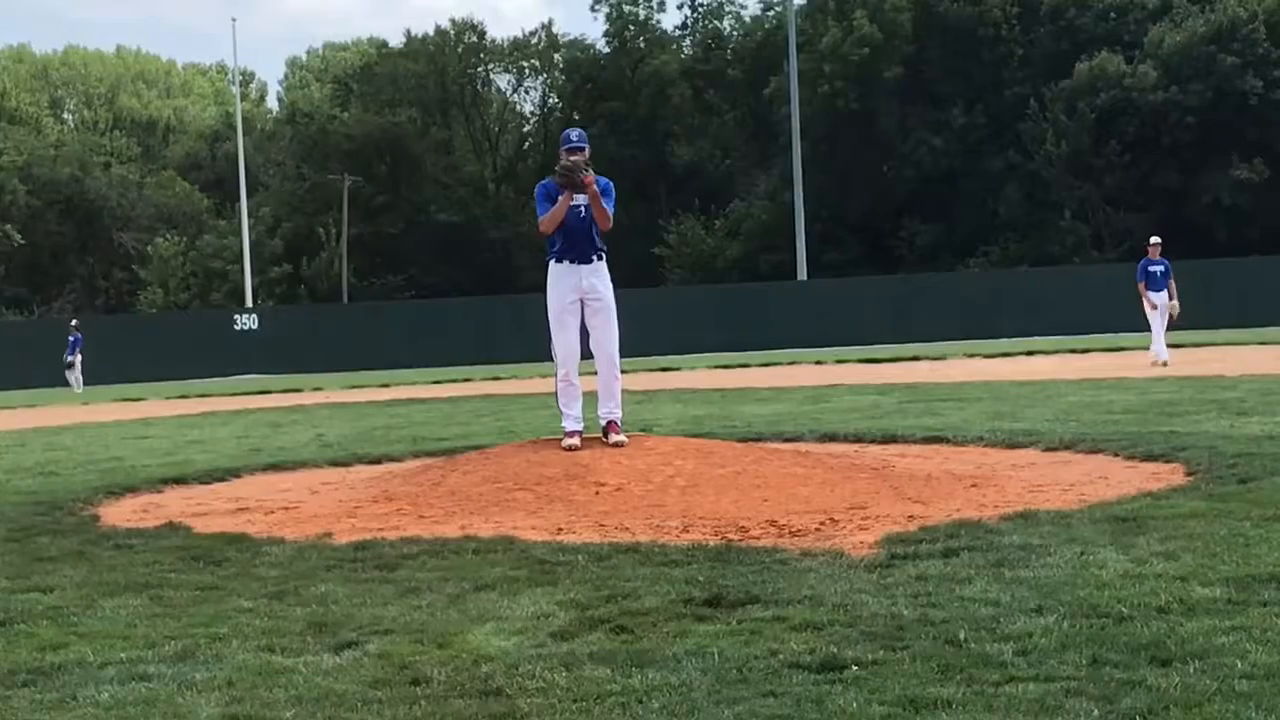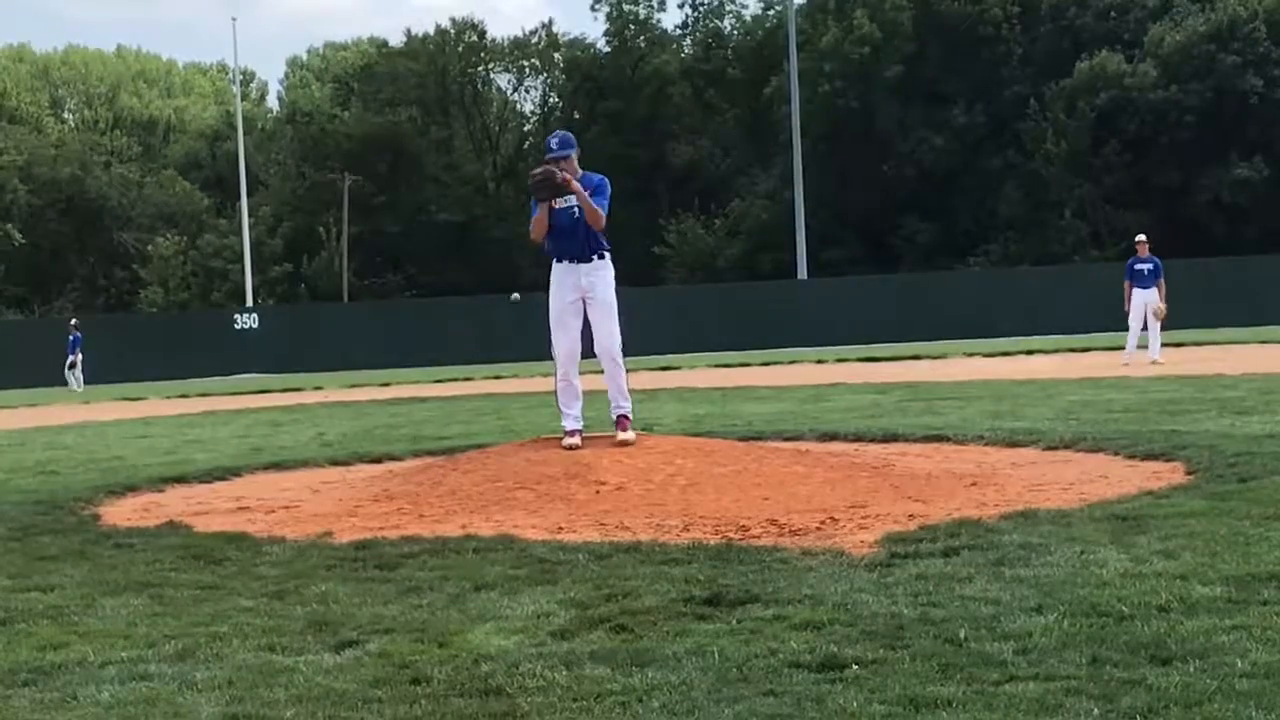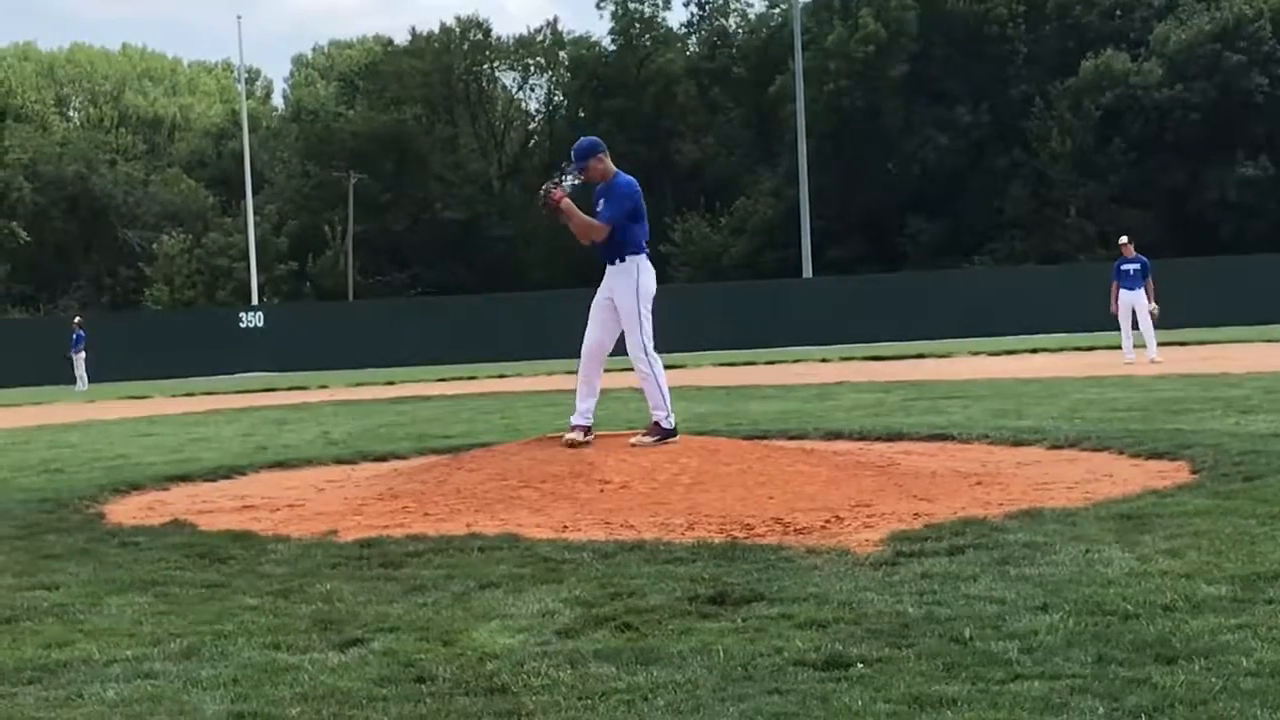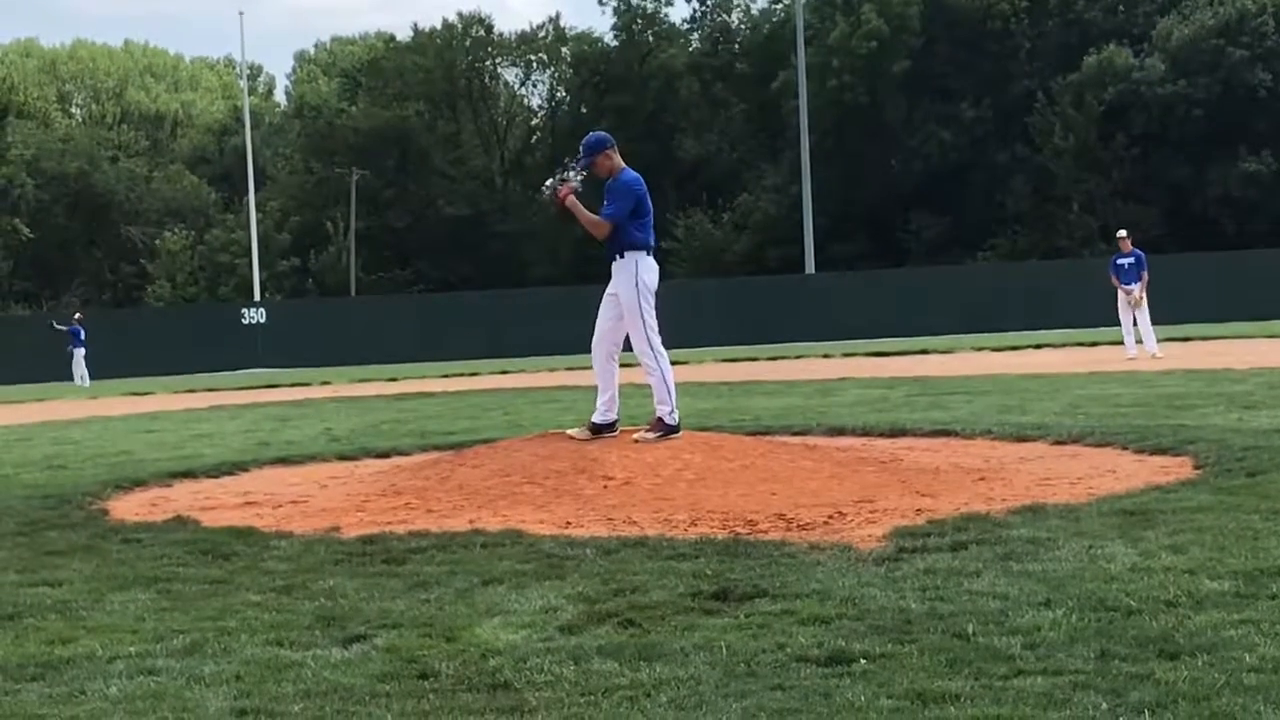
dt=0.5s
person 1, frame 1
left shoulder: (603, 185)
right shoulder: (547, 188)
left elbow: (606, 224)
right elbow: (545, 227)
left wrist: (593, 193)
right wrist: (567, 194)
left hip: (596, 271)
right hip: (561, 273)
left knee: (607, 350)
right knee: (565, 355)
left ankle: (611, 421)
right ankle: (572, 425)
person 1, frame 2
left shoulder: (597, 183)
left elbow: (599, 222)
right elbow: (536, 235)
left wrist: (578, 191)
right wrist: (545, 200)
left hip: (597, 269)
right hip: (562, 273)
left knee: (609, 346)
right knee: (564, 354)
left ankle: (622, 415)
right ankle: (572, 425)
person 1, frame 3
left shoulder: (624, 186)
right shoulder: (602, 191)
left elbow: (599, 233)
right elbow: (587, 238)
left wrist: (567, 205)
right wrist: (563, 211)
left hip: (633, 271)
right hip: (613, 273)
left knee: (641, 350)
right knee: (592, 350)
left ankle: (665, 423)
right ankle: (582, 421)
person 1, frame 4
left shoulder: (627, 182)
right shoulder: (617, 183)
left elbow: (602, 230)
right elbow: (604, 227)
left wrist: (571, 202)
right wrist: (572, 202)
left hip: (634, 267)
right hip: (622, 270)
left knee: (647, 345)
right knee: (603, 346)
left ankle: (668, 419)
right ankle: (605, 419)
